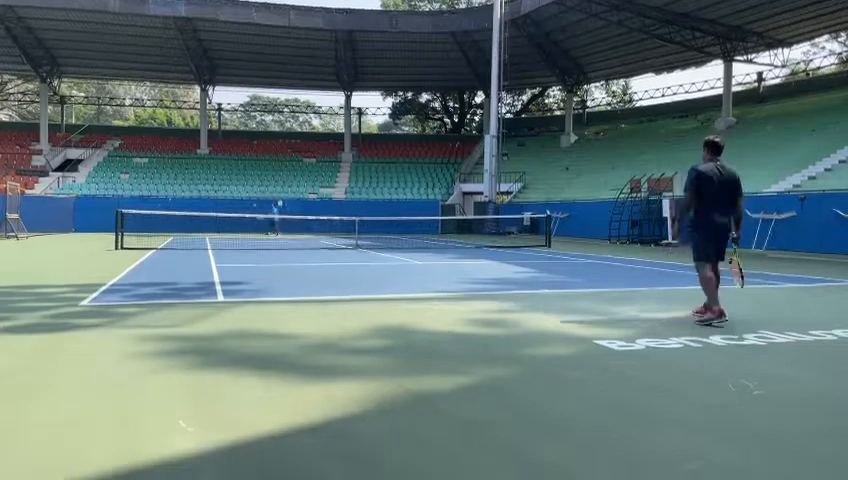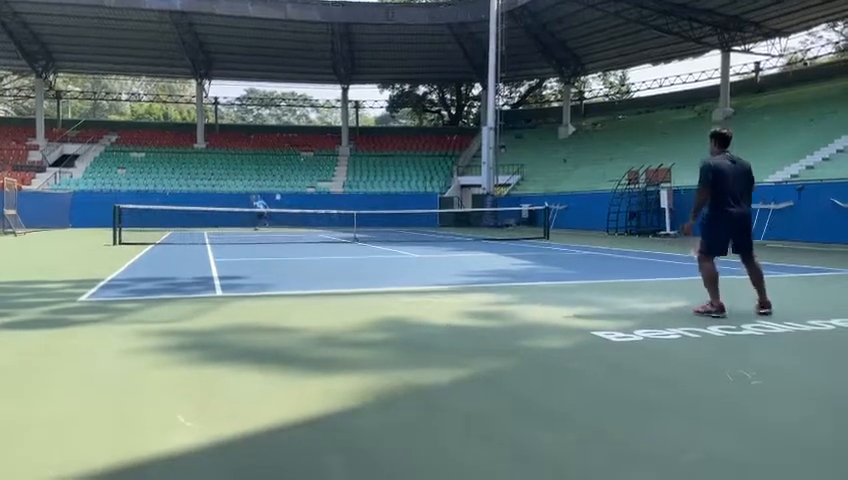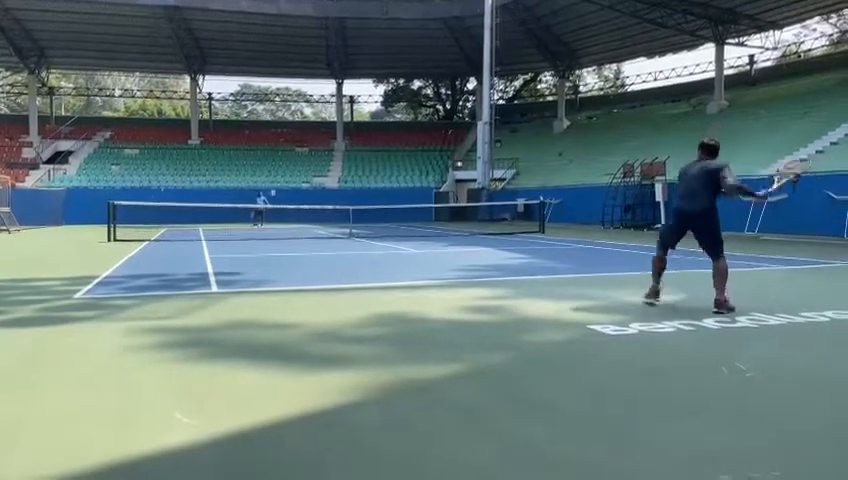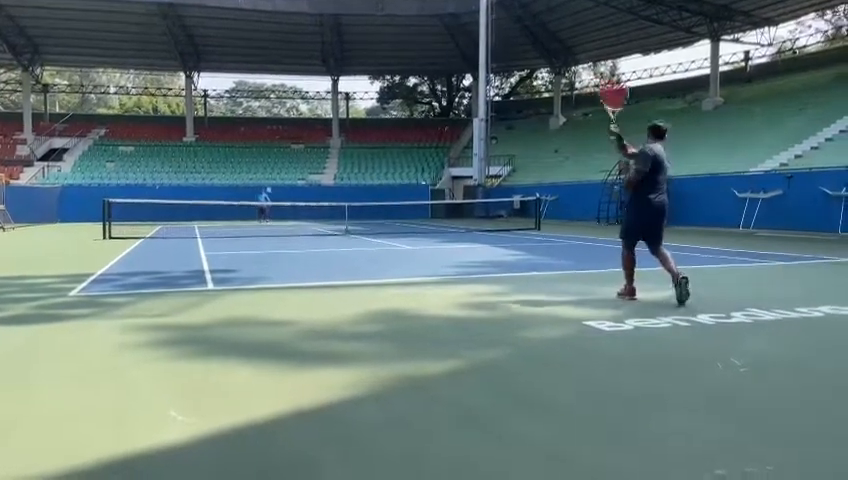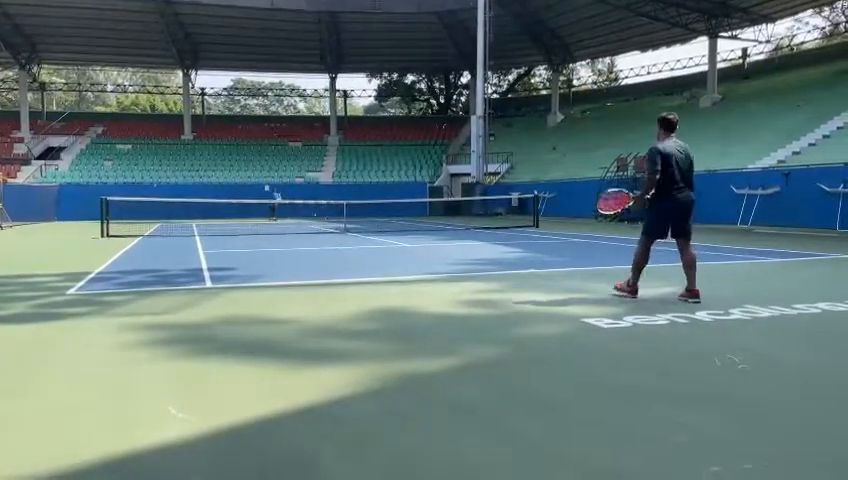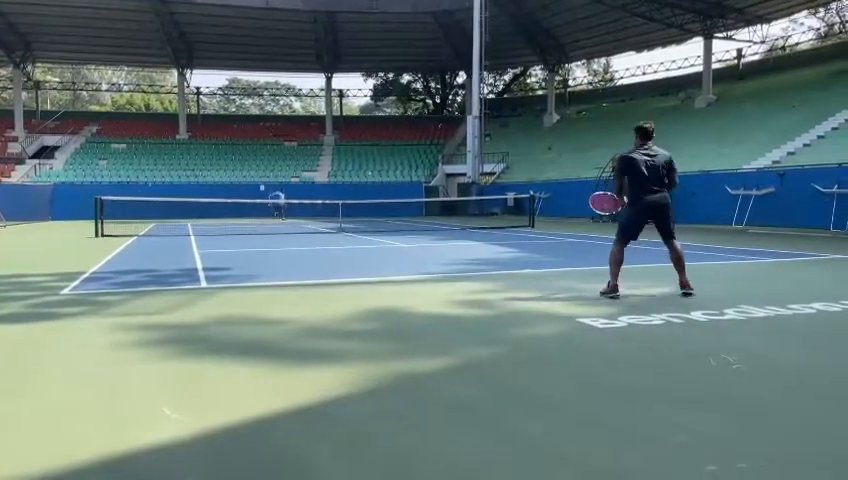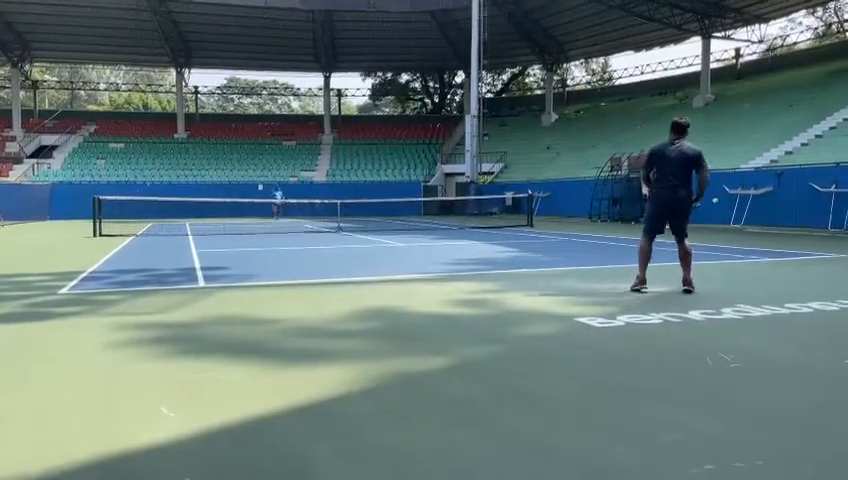
dt=0.7s
person 1, frame 1
left shoulder: (698, 171)
right shoulder: (732, 174)
left elbow: (688, 200)
right elbow: (738, 205)
left wrist: (679, 220)
right wrist: (736, 229)
left hip: (702, 225)
right hip: (723, 226)
left knee: (703, 266)
right knee: (713, 265)
left ankle: (715, 309)
right ankle: (710, 306)
person 1, frame 2
left shoulder: (709, 164)
right shoulder: (744, 165)
left elbow: (702, 195)
right elbow: (750, 192)
left wrist: (692, 219)
left hip: (719, 218)
right hip: (742, 218)
left knee: (705, 258)
right knee: (749, 259)
left ankle: (716, 304)
right ankle: (763, 302)
person 1, frame 3
left shoulder: (685, 170)
right shoulder: (720, 167)
right elbow: (730, 185)
right wrist: (754, 194)
left hip: (679, 212)
right hip: (705, 214)
left knee: (661, 250)
right knee: (718, 257)
left ankle: (654, 290)
right ankle: (720, 299)
person 1, frame 4
left shoulder: (648, 150)
right shoulder: (659, 152)
left elbow: (635, 176)
right elbow: (629, 153)
left wrist: (625, 186)
right wrist: (619, 137)
left hip: (642, 204)
right hip: (659, 204)
left knee: (628, 245)
right knee: (656, 247)
left ankle: (629, 288)
right ankle: (677, 276)
person 1, frame 5
left shoulder: (657, 149)
right shoulder: (686, 148)
left elbow: (653, 178)
right elbow: (687, 176)
left wrist: (642, 195)
left hip: (663, 202)
right hip: (685, 200)
left knee: (645, 243)
right knee: (685, 245)
left ankle: (631, 285)
right ankle: (692, 290)
person 1, frame 6
left shoulder: (627, 157)
right shoulder: (665, 156)
left elbow: (618, 184)
right elbow: (674, 182)
left wrist: (622, 198)
left hip: (638, 204)
right hip: (661, 202)
left knee: (619, 243)
right knee: (672, 243)
left ankle: (613, 284)
right ankle: (684, 282)
person 1, frame 7
left shoulder: (657, 150)
right shoulder: (694, 152)
left elbow: (645, 175)
right elbow: (704, 179)
right wrist: (696, 198)
left hip: (658, 197)
right hip: (681, 199)
left knee: (647, 237)
right knee: (682, 239)
left ankle: (641, 278)
right ankle: (687, 279)
